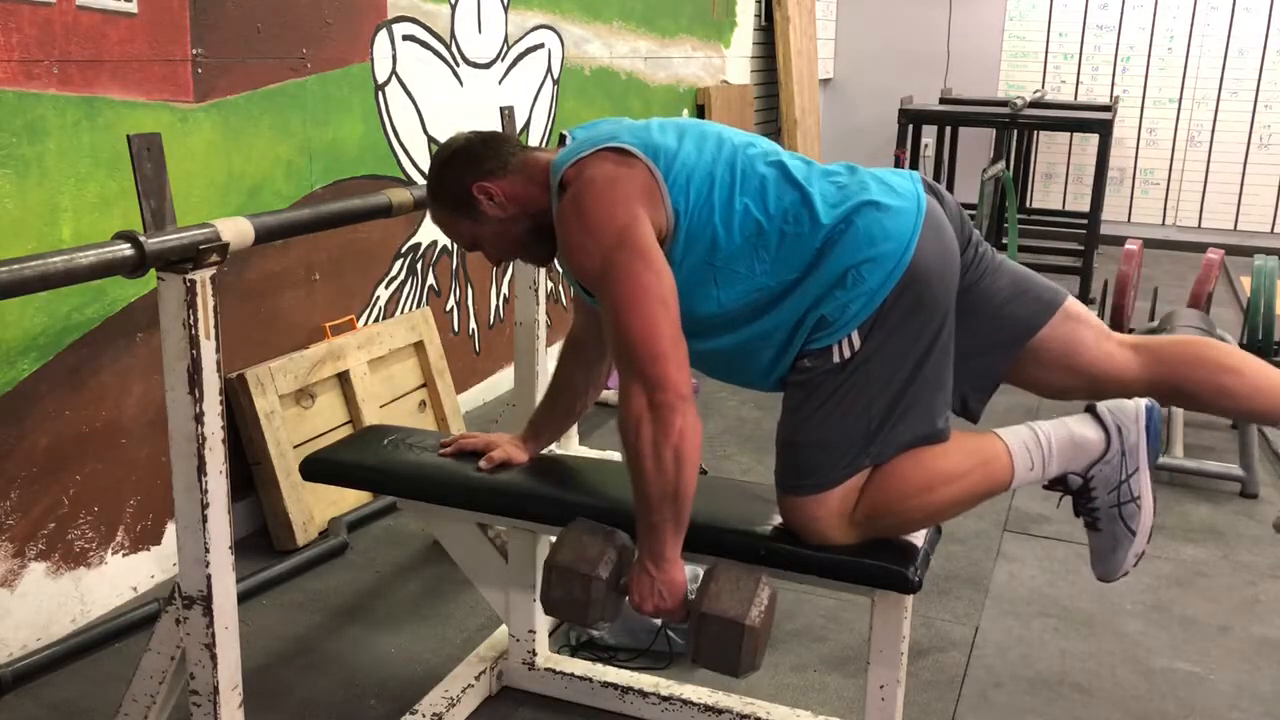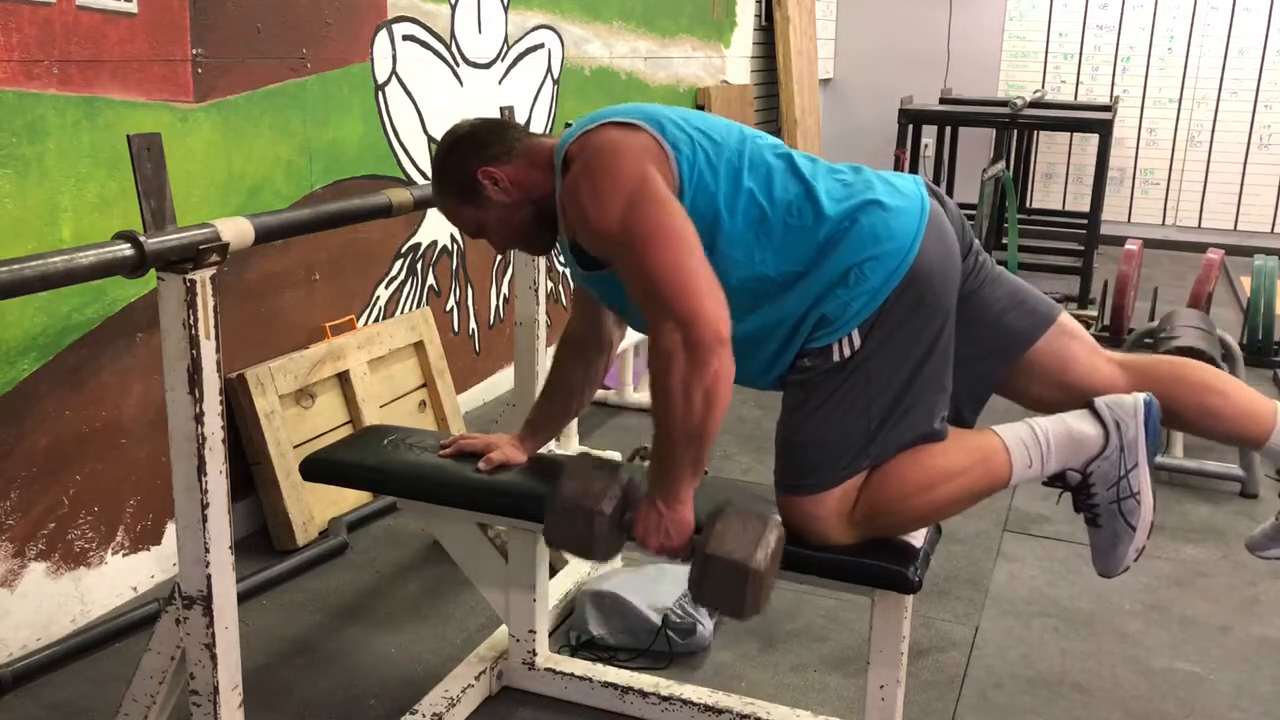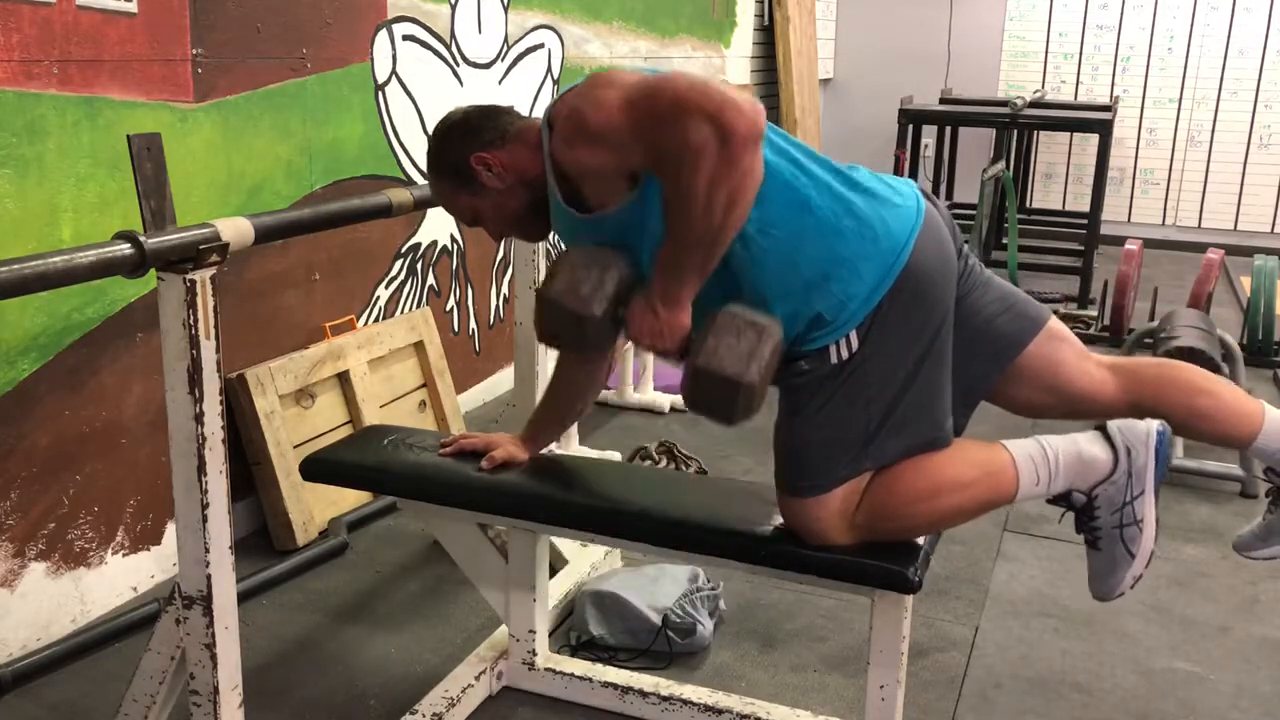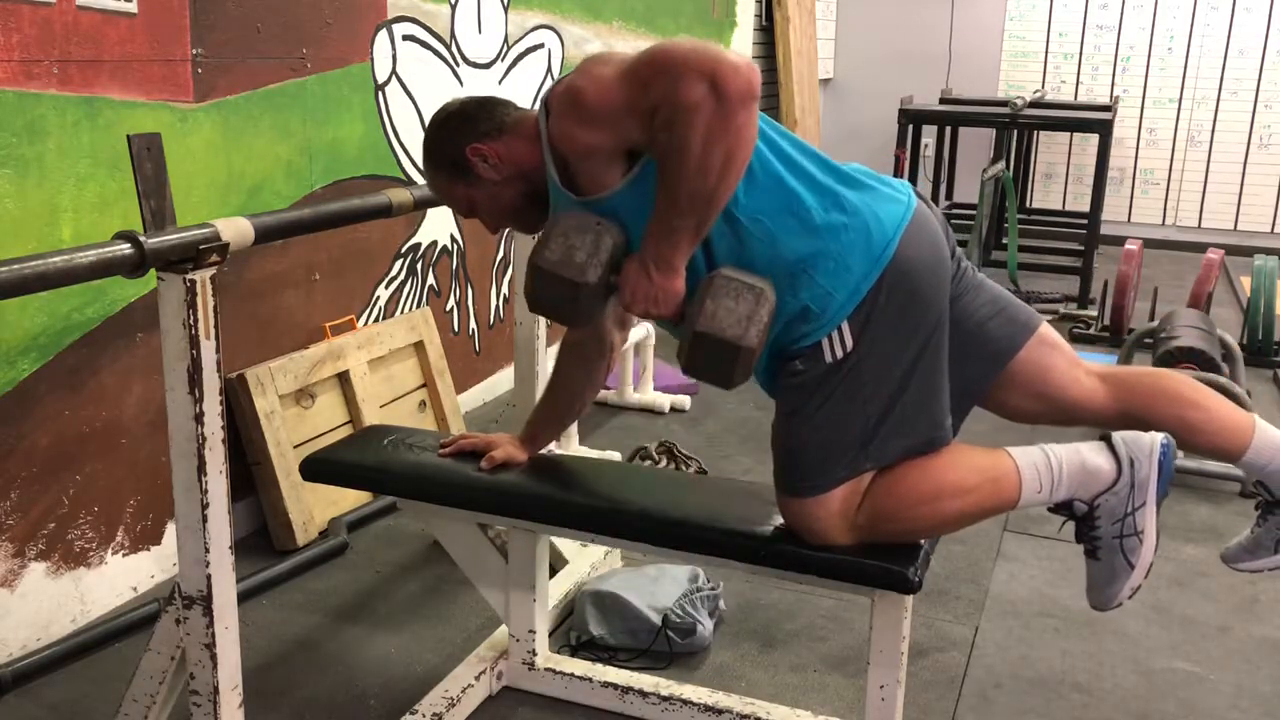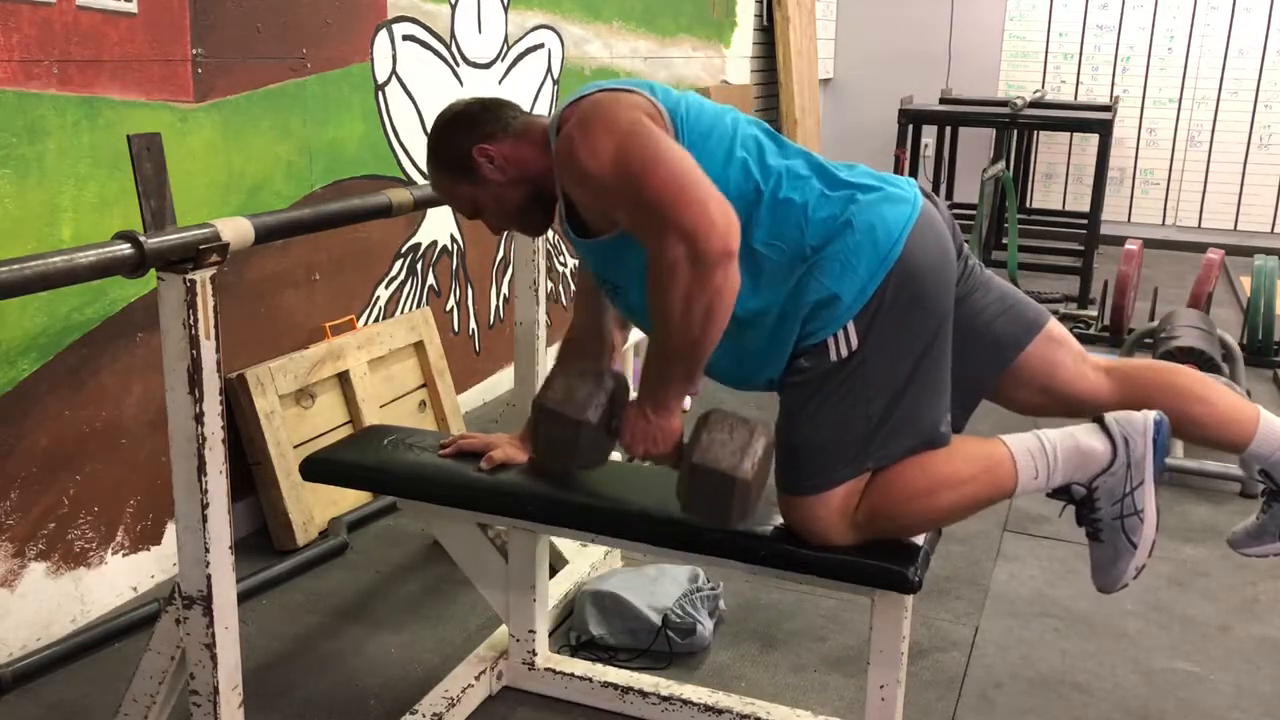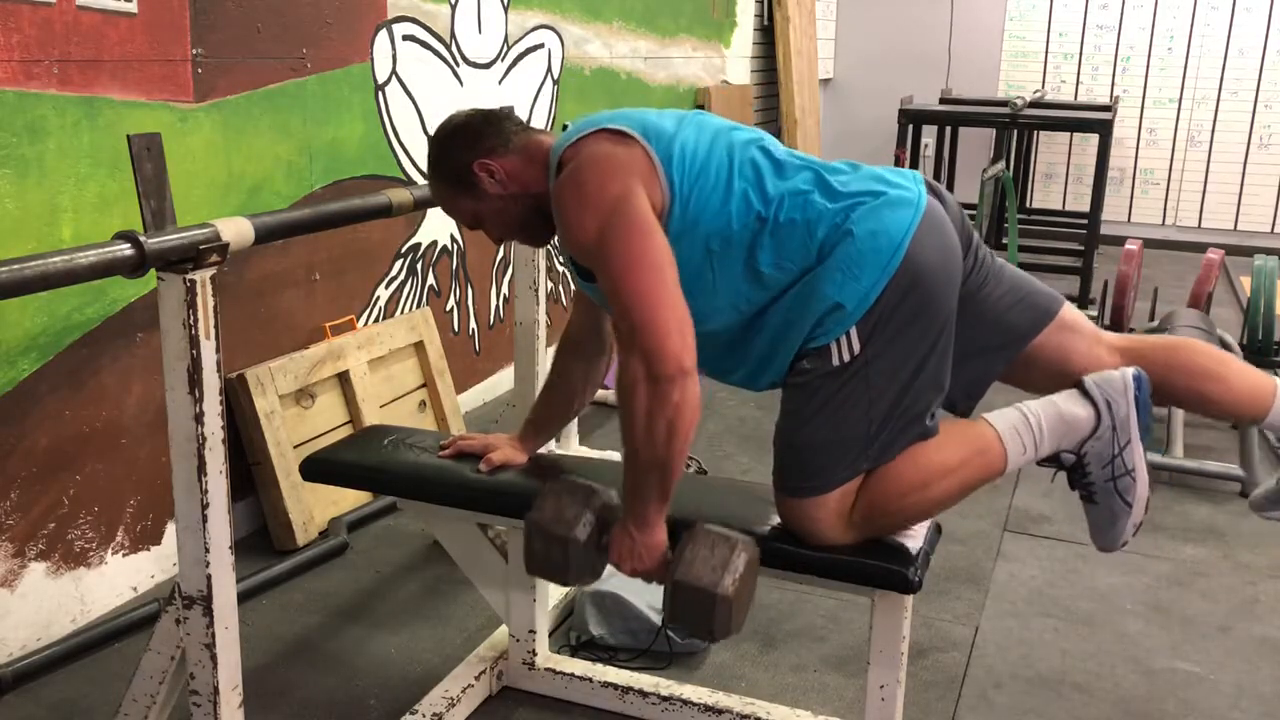
dt=0.4s
person 1, frame 1
left shoulder: (592, 210)
right shoulder: (595, 174)
left elbow: (660, 394)
right elbow: (594, 338)
left wrist: (659, 557)
right wrist: (527, 442)
left hip: (870, 273)
right hip: (909, 224)
left knee: (822, 516)
right knee: (1119, 360)
left ankle: (1076, 447)
person 1, frame 2
left shoulder: (600, 180)
right shoulder: (592, 202)
left elbow: (699, 336)
right elbow: (590, 335)
left wrist: (671, 494)
right wrist: (527, 440)
left hip: (870, 277)
right hip: (909, 234)
left knee: (822, 515)
right knee: (1105, 375)
left ankle: (1077, 443)
person 1, frame 3
left shoulder: (583, 128)
right shoulder: (583, 200)
left elbow: (730, 124)
left wrist: (672, 291)
right wrist: (528, 440)
left hip: (864, 280)
right hip: (903, 242)
left knee: (824, 516)
right knee: (1094, 380)
left ankle: (1085, 467)
person 1, frame 4
left shoulder: (582, 110)
right shoulder: (581, 192)
left elbow: (727, 83)
right elbow: (596, 329)
left wrist: (665, 258)
right wrist: (527, 440)
left hip: (854, 280)
right hip: (893, 246)
left knee: (826, 515)
right knee: (1087, 392)
left ankle: (1090, 474)
person 1, frame 5
left shoulder: (593, 138)
right shoulder: (585, 198)
left elbow: (708, 246)
right elbow: (595, 333)
left wrist: (660, 406)
right wrist: (528, 438)
left hip: (862, 275)
right hip: (902, 238)
left knee: (825, 517)
right knee: (1090, 380)
left ankle: (1086, 460)
person 1, frame 6
left shoulder: (589, 187)
right shoulder: (598, 163)
left elbow: (665, 364)
right elbow: (592, 334)
left wrist: (643, 521)
right wrist: (526, 439)
left hip: (869, 273)
right hip: (911, 225)
left knee: (823, 514)
right knee: (1098, 361)
left ankle: (1065, 426)
